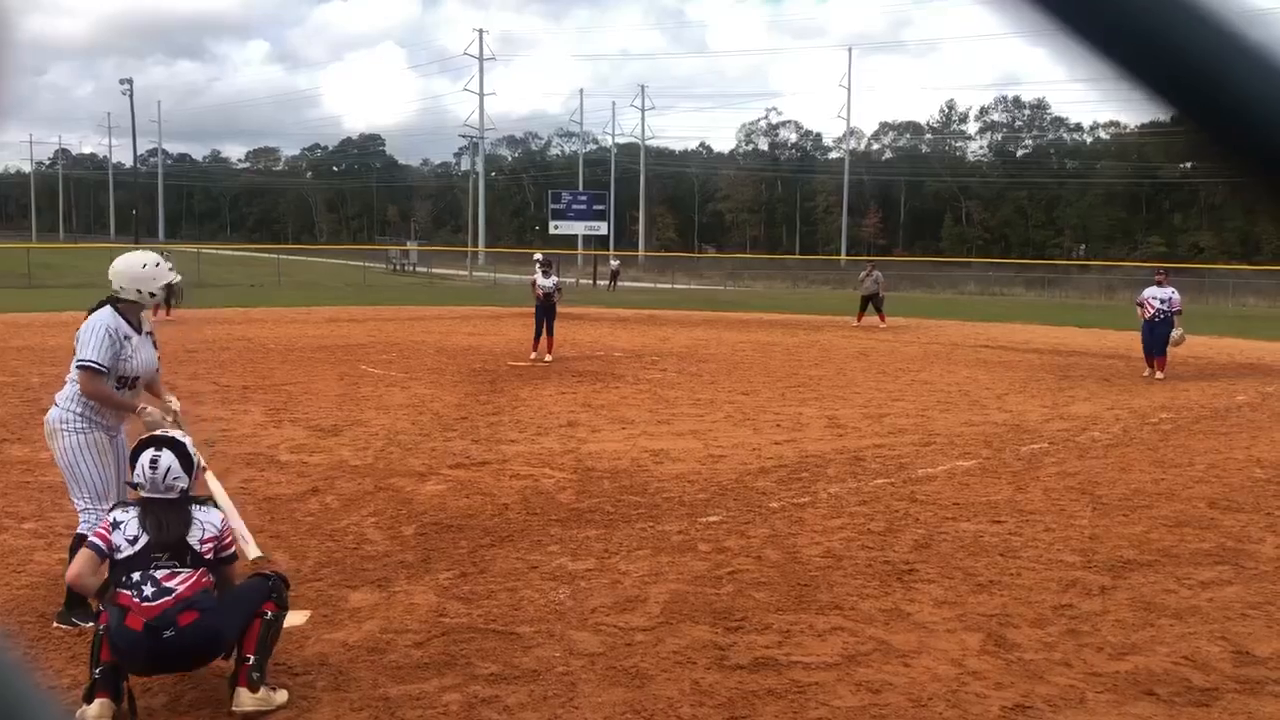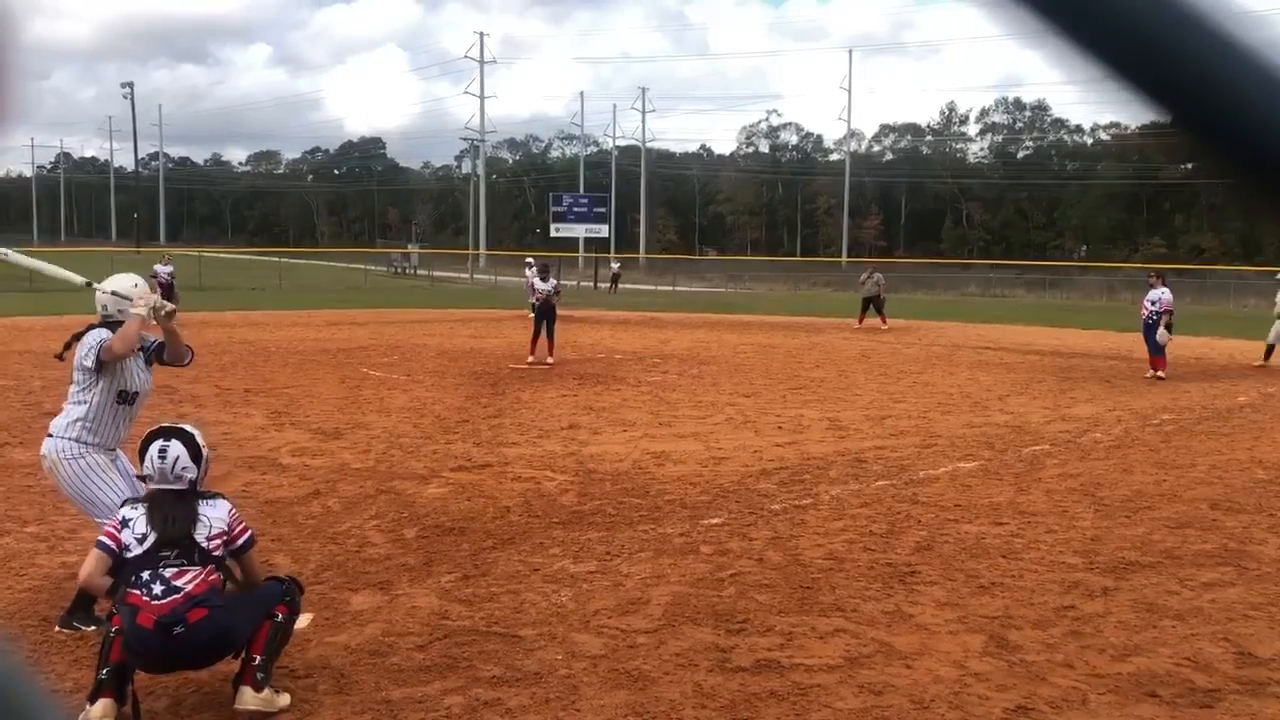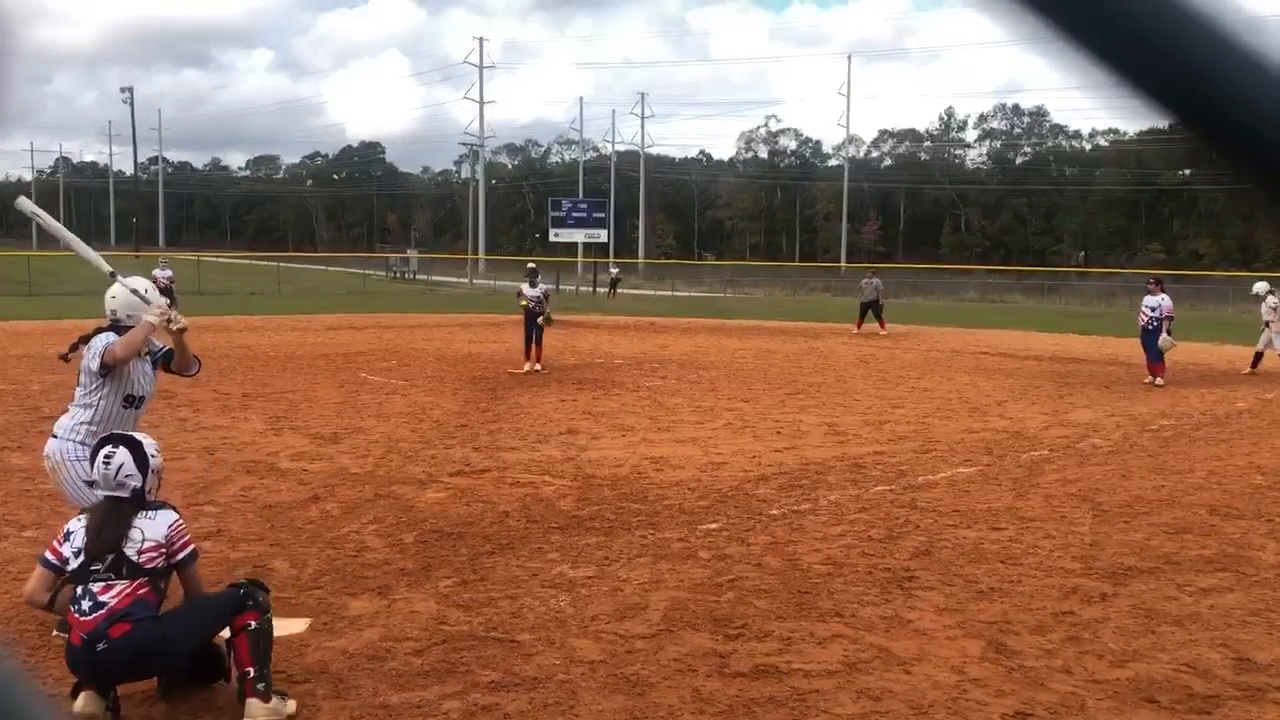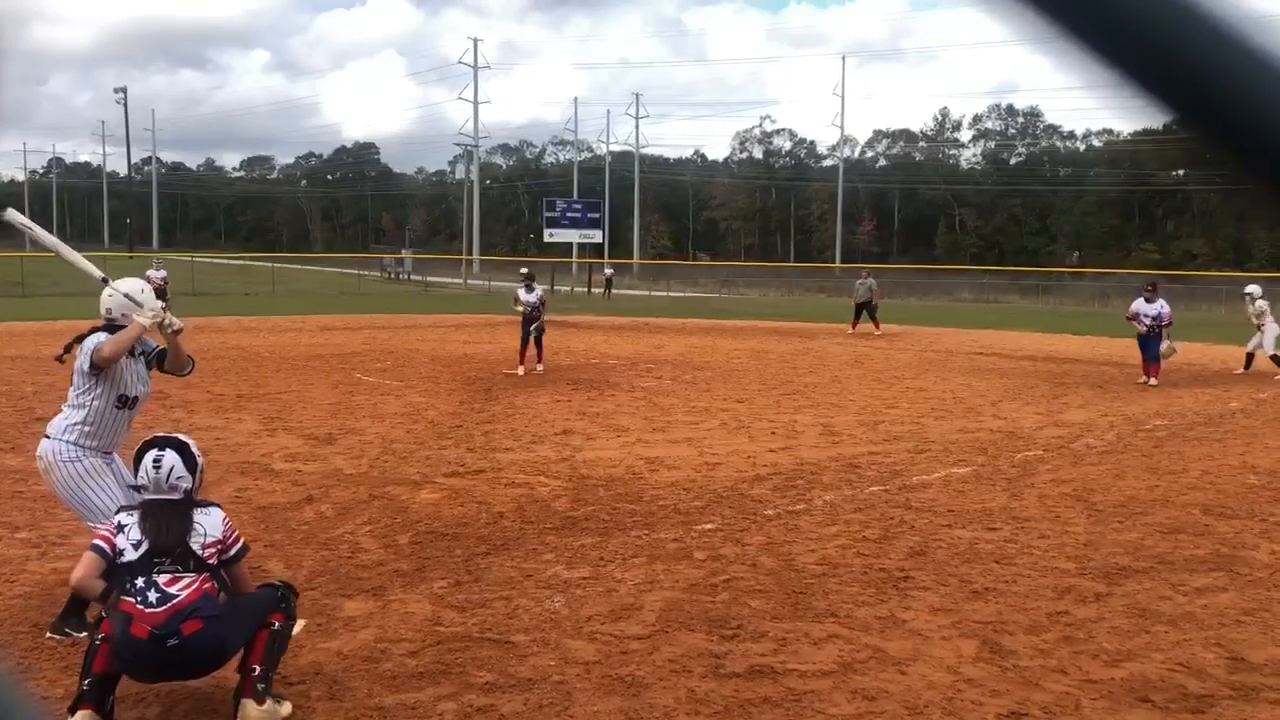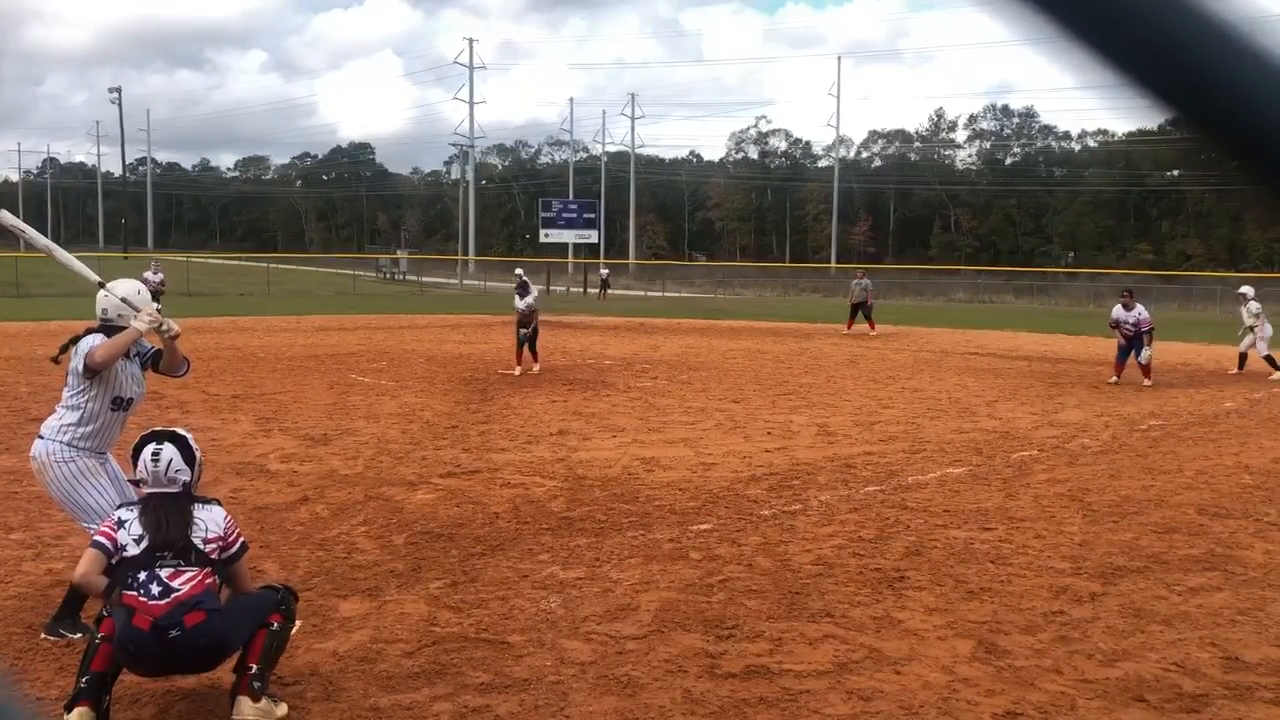
dt=1s
person 1, frame 1
left shoulder: (140, 323)
right shoulder: (103, 325)
left elbow: (148, 372)
right elbow: (88, 385)
left wrist: (166, 398)
right wrist: (139, 409)
left hip: (109, 426)
right hip: (77, 425)
left knee: (116, 508)
right knee: (96, 514)
right ankle: (72, 609)
person 1, frame 2
left shoulder: (141, 343)
right shoulder: (96, 340)
left elbow: (181, 357)
right elbow: (119, 349)
left wrist: (167, 325)
right wrist: (140, 314)
left hip: (104, 450)
right hip: (71, 449)
right ankle: (77, 614)
person 1, frame 3
left shoulder: (148, 348)
right shoulder: (104, 343)
left elbow: (187, 367)
right elbow: (120, 353)
left wrist: (177, 334)
right wrist: (152, 321)
right hip: (74, 451)
person 1, frame 4
left shoulder: (141, 347)
right shoulder: (96, 343)
left elbow: (181, 367)
right elbow: (108, 354)
left wrist: (172, 336)
right wrist: (142, 323)
left hip: (100, 453)
right hip: (67, 451)
right ankle: (69, 618)
person 1, frame 5
left shoulder: (136, 348)
right shoulder: (92, 344)
left elbow: (176, 368)
right elbow: (100, 359)
left wrist: (169, 340)
right wrist: (138, 329)
left hip: (93, 453)
right hip: (61, 452)
right ankle: (63, 620)
person 2, frame 1
left shoulder: (118, 517)
right shoulder: (211, 517)
left elbow: (76, 576)
right elbow: (229, 587)
left wrist: (119, 597)
left hip: (132, 649)
right hip: (197, 642)
left knee: (112, 608)
right knee: (269, 585)
left ankle: (101, 697)
right ankle: (249, 687)
person 2, frame 2
left shoulder: (128, 515)
right shoulder: (220, 509)
left elbow: (88, 579)
right elbow: (255, 580)
left wrist: (129, 595)
left hip: (144, 649)
right hip: (207, 639)
left knee: (124, 611)
right knee: (284, 590)
right ankle: (253, 686)
person 2, frame 3
left shoulder: (76, 525)
right shoulder: (164, 520)
left elbow: (34, 594)
right elbow: (196, 595)
left wrist: (83, 612)
left hip: (84, 660)
right hip: (142, 651)
right knee: (249, 595)
left ankle: (93, 691)
person 2, frame 4
left shoulder: (122, 522)
right shoulder: (214, 518)
left elbow: (81, 580)
right elbow: (244, 591)
left wrist: (127, 604)
left hip: (136, 658)
right hip: (201, 649)
left knee: (112, 616)
right knee: (278, 597)
person 2, frame 5
left shoulder: (122, 517)
right shoulder: (215, 515)
left elbow: (84, 576)
right elbow: (243, 590)
left wrist: (129, 600)
left hip: (138, 651)
right hip: (203, 643)
left knee: (114, 614)
right knee: (278, 599)
